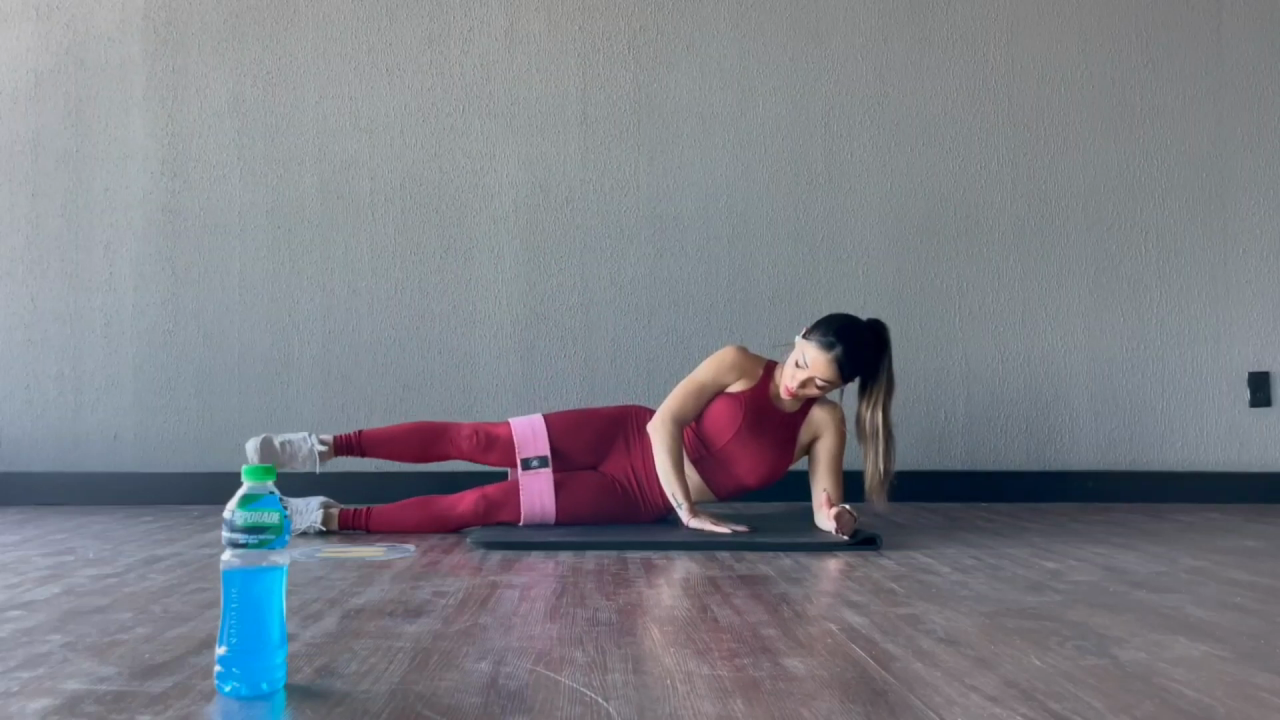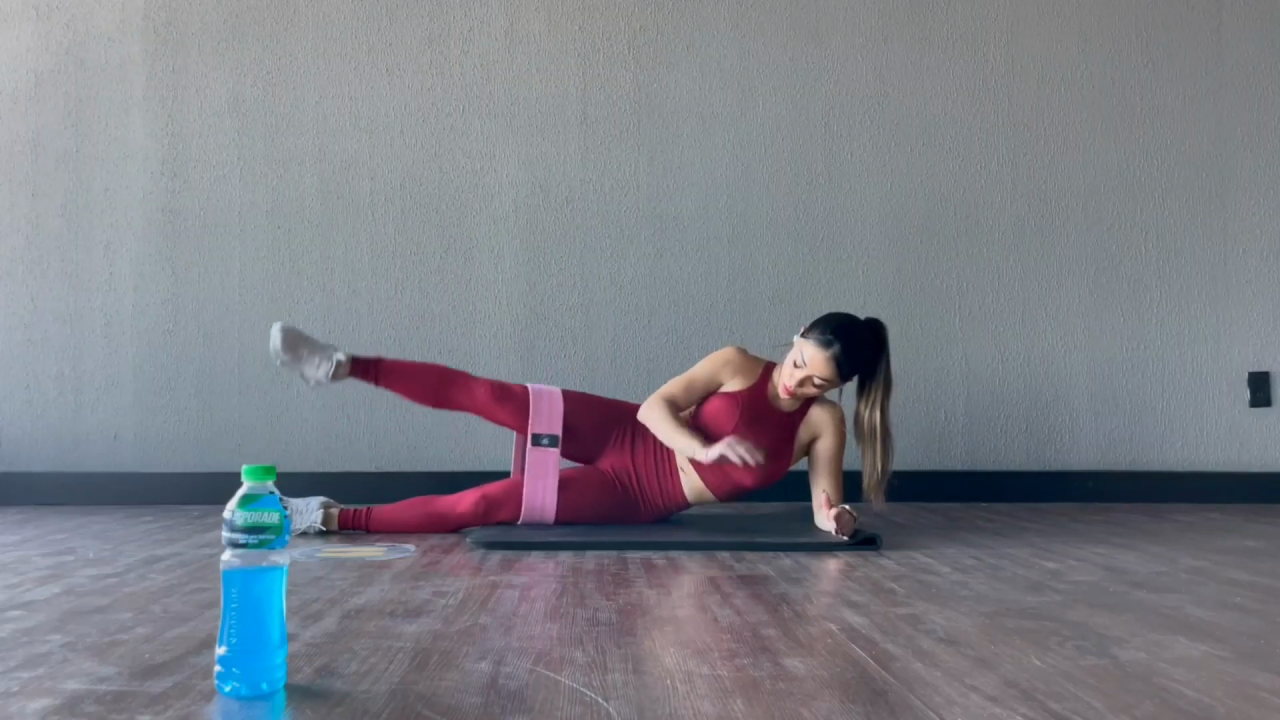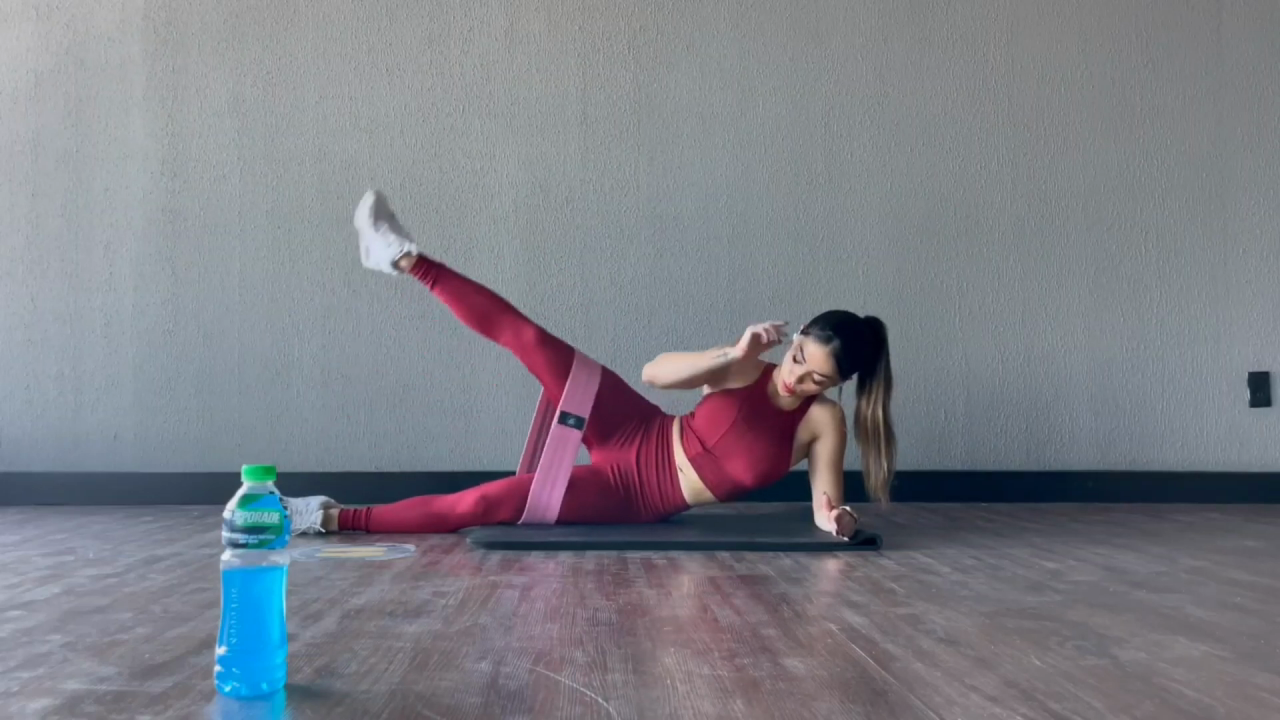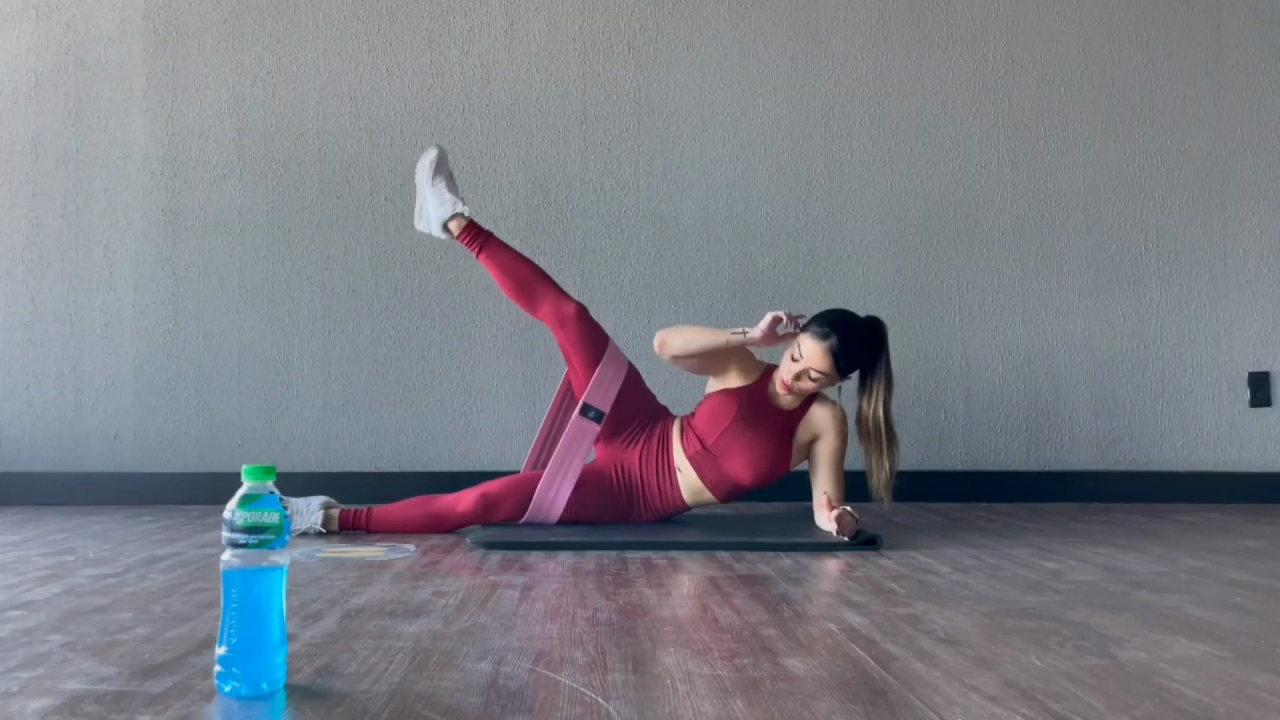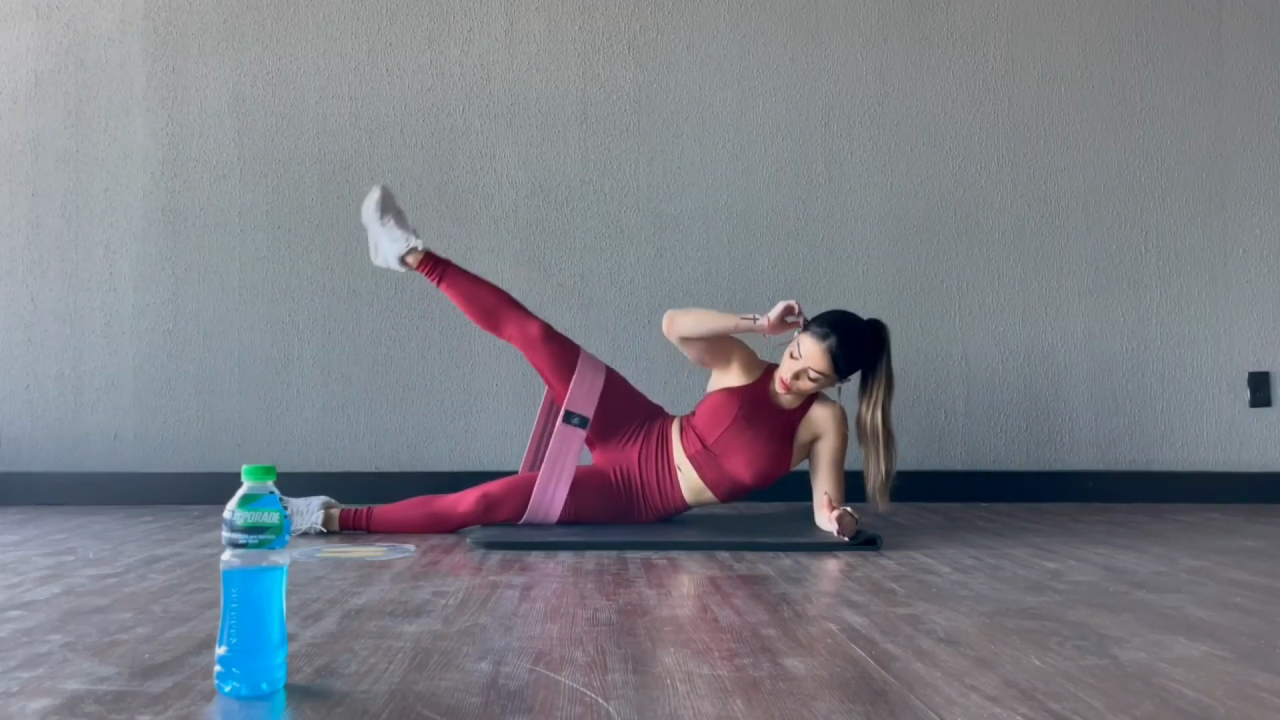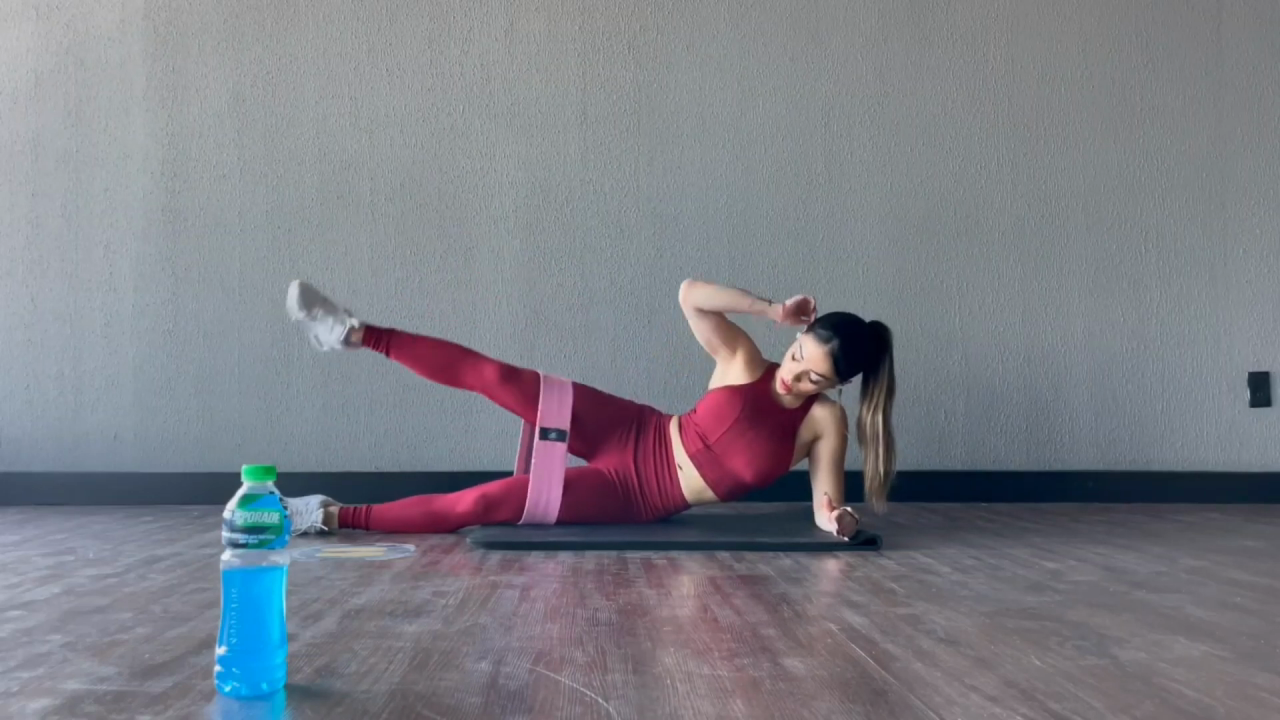
dt=0.2s
person 1, frame 1
left shoulder: (825, 421)
right shoulder: (740, 364)
left elbow: (827, 507)
right elbow: (665, 422)
left wrist: (837, 519)
right wrist: (688, 506)
left hip: (637, 499)
right hip: (627, 441)
left knee: (488, 506)
right knee: (476, 439)
left ankle: (333, 517)
right ankle: (326, 444)
person 1, frame 2
left shoulder: (822, 429)
right shoulder: (739, 365)
left elbow: (829, 512)
right elbow: (653, 407)
left wrist: (836, 516)
right wrist: (703, 448)
left hip: (639, 504)
right hip: (629, 445)
left knee: (487, 505)
right knee: (491, 397)
left ankle: (338, 515)
right ankle: (342, 364)
person 1, frame 3
left shoulder: (824, 422)
right shoulder: (742, 371)
left elbow: (826, 508)
right elbow: (655, 373)
left wrist: (837, 519)
right wrist: (732, 356)
left hip: (638, 500)
right hip: (637, 447)
left knee: (486, 505)
right knee: (532, 343)
left ankle: (338, 520)
right ankle: (406, 256)
person 1, frame 4
left shoulder: (824, 421)
right shoulder: (742, 369)
left elbow: (827, 508)
right elbow: (665, 343)
left wrist: (836, 519)
right wrist: (749, 335)
left hip: (636, 498)
right hip: (638, 441)
left knee: (486, 504)
right knee: (567, 317)
left ankle: (338, 518)
right ankle: (454, 222)
person 1, frame 5
left shoulder: (824, 420)
right shoulder: (744, 366)
left elbow: (827, 510)
right elbow: (673, 325)
left wrist: (836, 518)
right wrist: (758, 324)
left hip: (634, 496)
right hip: (637, 435)
left knee: (486, 504)
right knee: (533, 336)
left ankle: (338, 518)
right ankle: (412, 254)
person 1, frame 6
left shoulder: (825, 423)
right shoulder: (746, 364)
left elbow: (825, 507)
right elbow: (689, 293)
left wrist: (838, 519)
right wrist: (775, 311)
left hip: (636, 499)
right hip: (633, 438)
left knee: (485, 504)
right knee: (496, 378)
left ankle: (335, 515)
right ankle: (355, 332)
